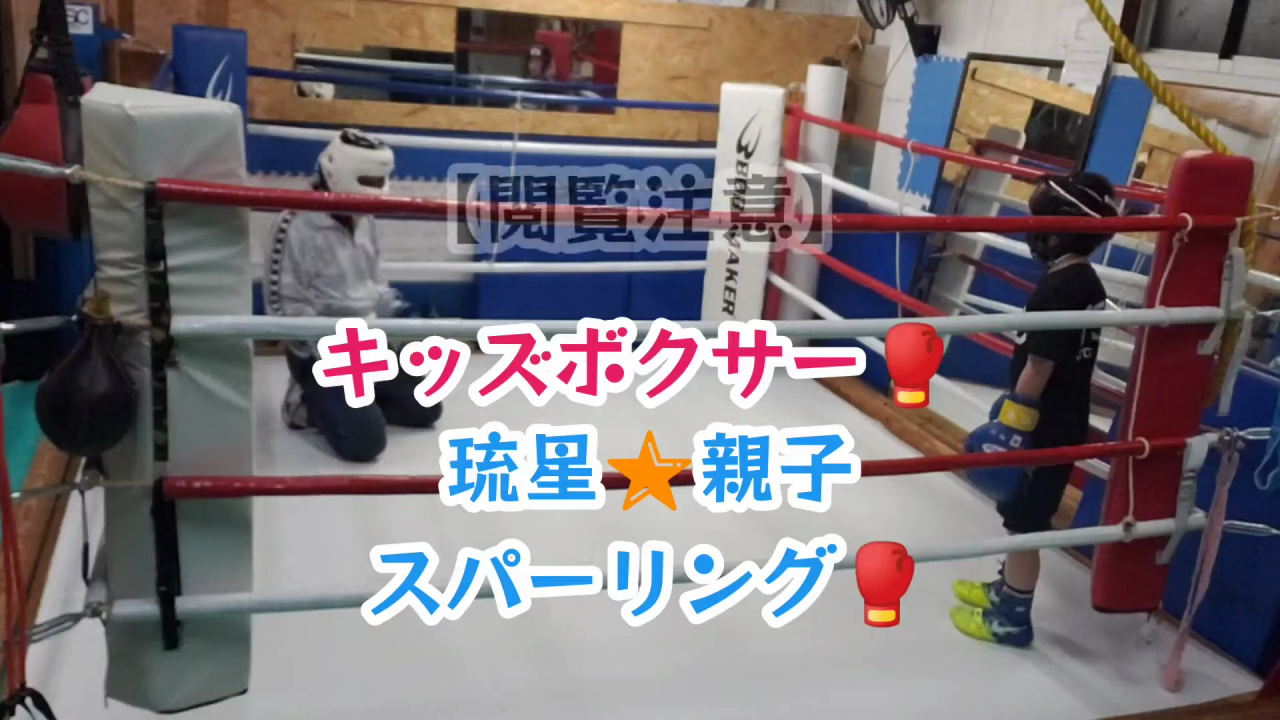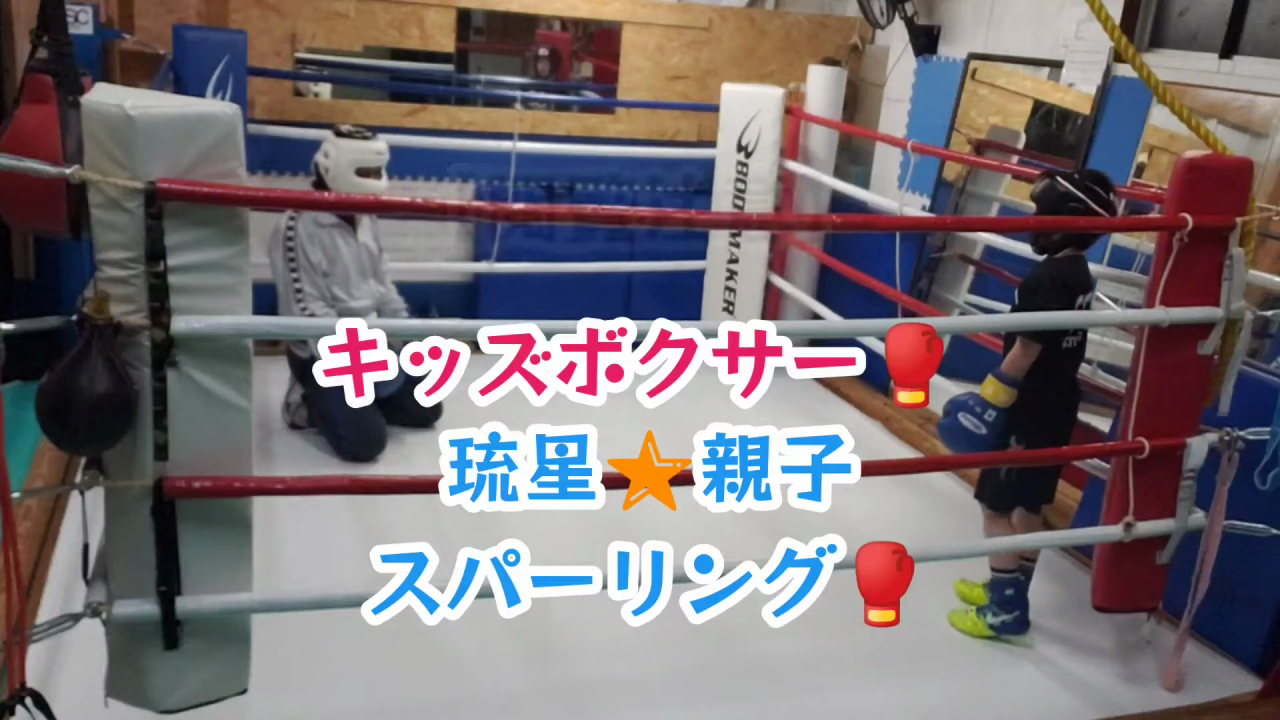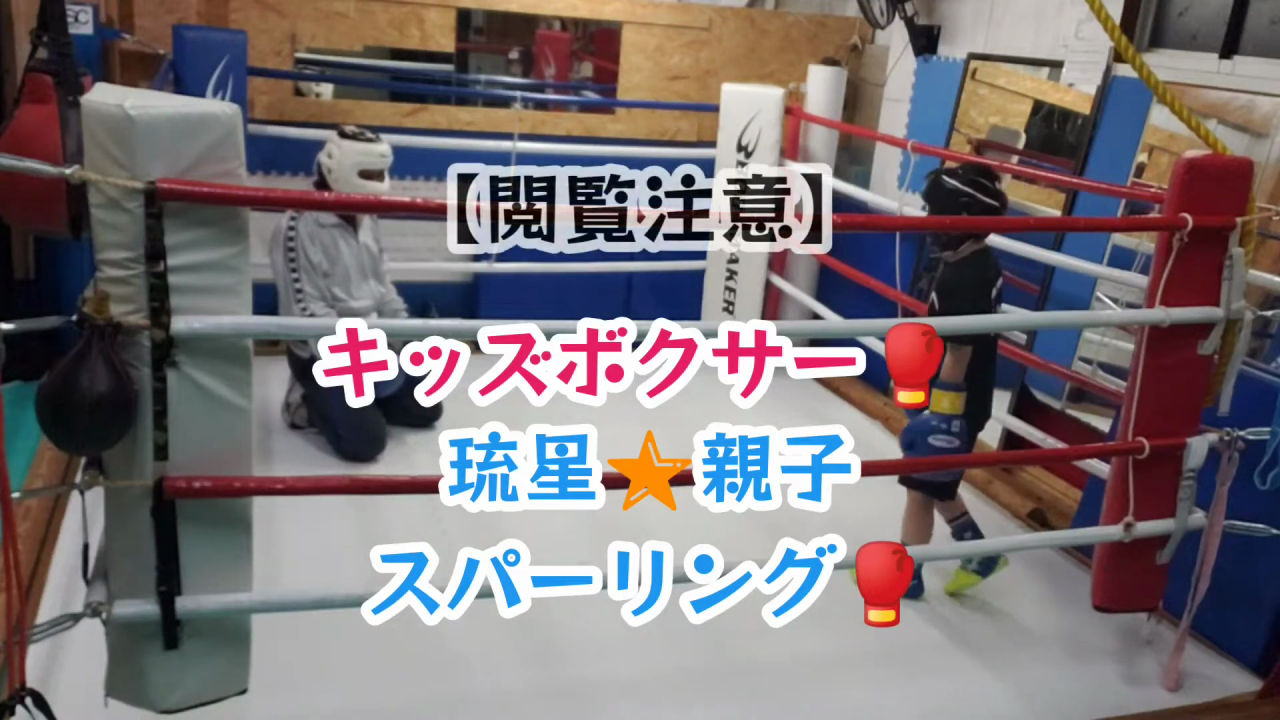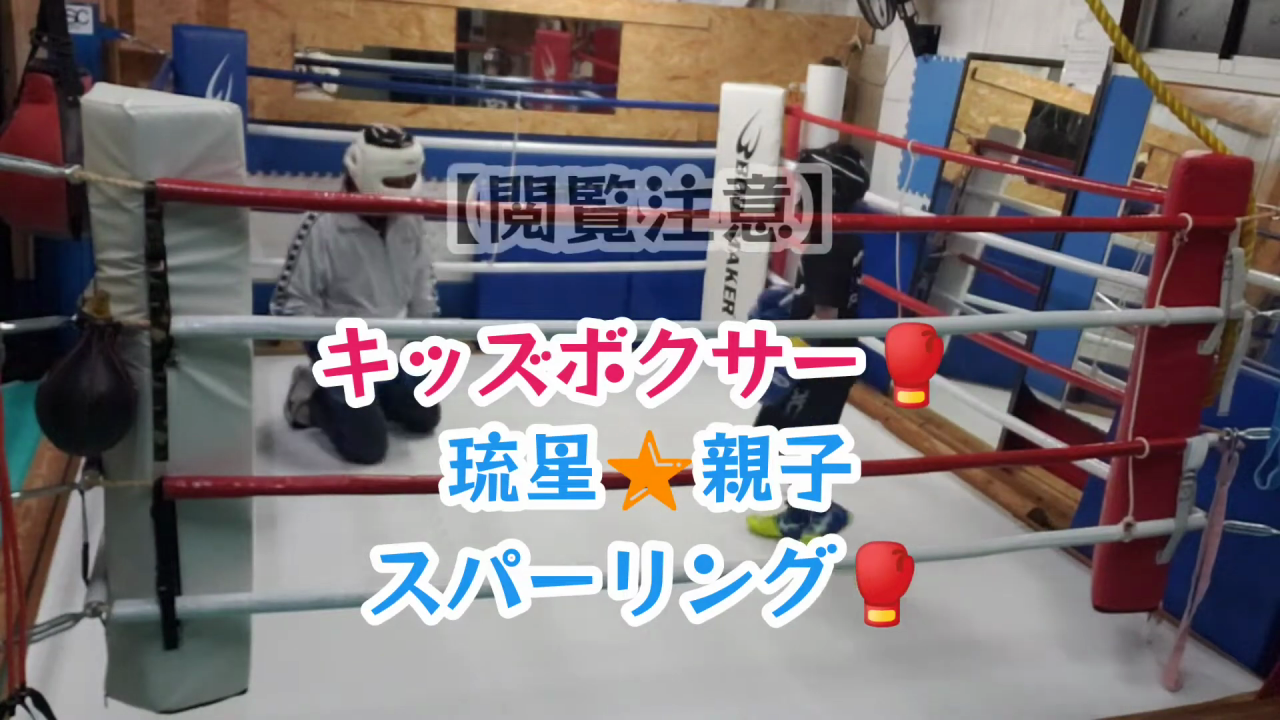
dt=0.7s
person 1, frame 1
left shoulder: (1055, 290)
right shoulder: (1088, 283)
left elbow: (1037, 367)
left wrist: (1009, 427)
left hip: (1043, 427)
right hip: (1065, 421)
left knee: (1023, 523)
right knee: (1028, 517)
left ankle: (1012, 619)
right ankle: (1006, 589)
person 1, frame 2
left shoulder: (1047, 278)
right shoulder: (1078, 274)
left elbow: (1025, 350)
left wrist: (988, 402)
left hip: (1030, 413)
right hip: (1055, 409)
left knee: (996, 506)
right knee: (1029, 505)
left ankle: (1006, 609)
right ankle: (1011, 591)
person 1, frame 3
left shoulder: (962, 278)
right shoulder: (979, 262)
left elbow: (959, 351)
left wrist: (944, 412)
left hip: (953, 399)
right hip: (953, 395)
left knee: (922, 487)
right knee: (934, 485)
left ankle: (907, 575)
right ankle: (978, 553)
person 1, frame 4
left shoulder: (828, 247)
right shoulder: (844, 236)
left elbow: (825, 315)
right wrist: (791, 300)
left ankle: (824, 516)
right ankle: (797, 518)
person 2, frame 1
left shoulder: (363, 221)
right shoulder: (295, 228)
right elbow: (283, 307)
left wrist: (400, 318)
right hip: (320, 353)
left knee: (427, 409)
right knee: (366, 441)
right ankle: (310, 404)
person 2, frame 2
left shoulder: (364, 221)
right shoulder: (299, 228)
left elbow: (382, 285)
right elbow: (307, 311)
right hip: (322, 354)
left knee: (427, 410)
right knee: (366, 441)
left ankle: (348, 400)
right ankle: (309, 404)
person 2, frame 3
left shoulder: (365, 222)
right shoulder: (299, 229)
left elbow: (382, 285)
right elbow: (308, 311)
right hip: (321, 354)
left knee: (427, 410)
right knee: (366, 441)
right ankle: (309, 404)
person 2, frame 4
left shoulder: (408, 215)
right shoulder: (323, 227)
left elbow: (421, 277)
right elbow: (289, 301)
left knee: (425, 418)
right knee: (368, 446)
right ankle: (310, 400)
